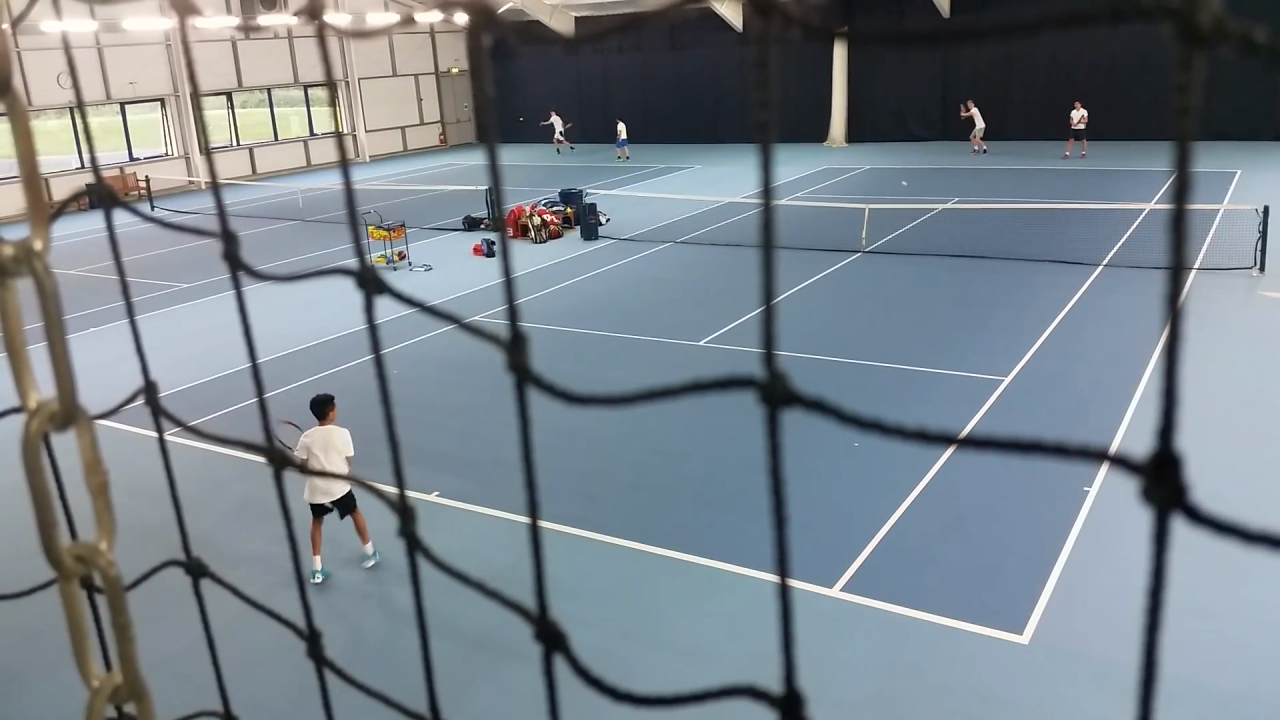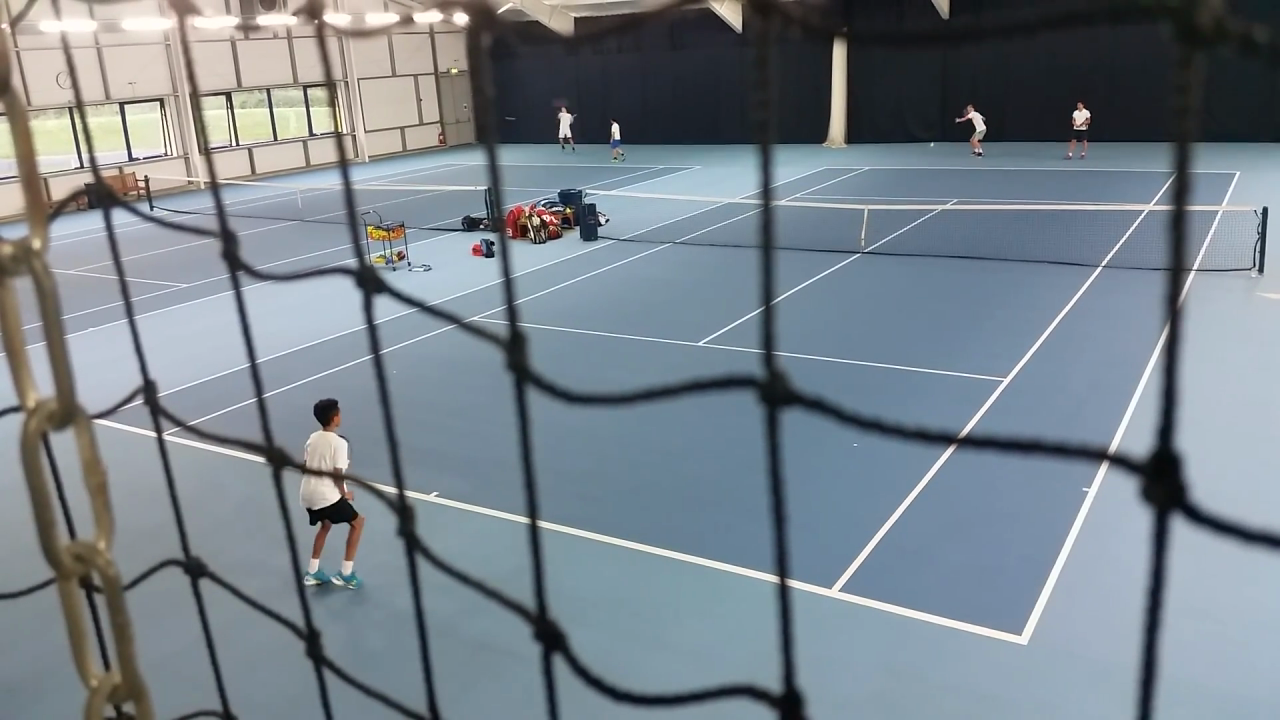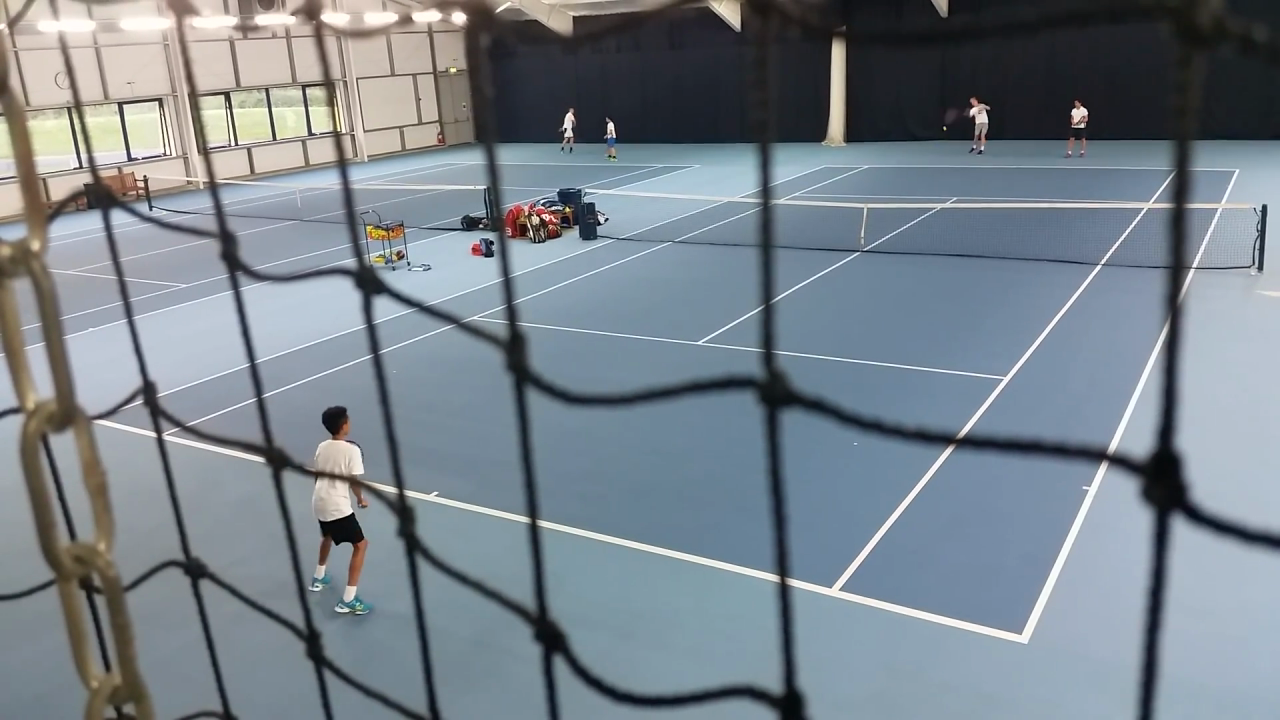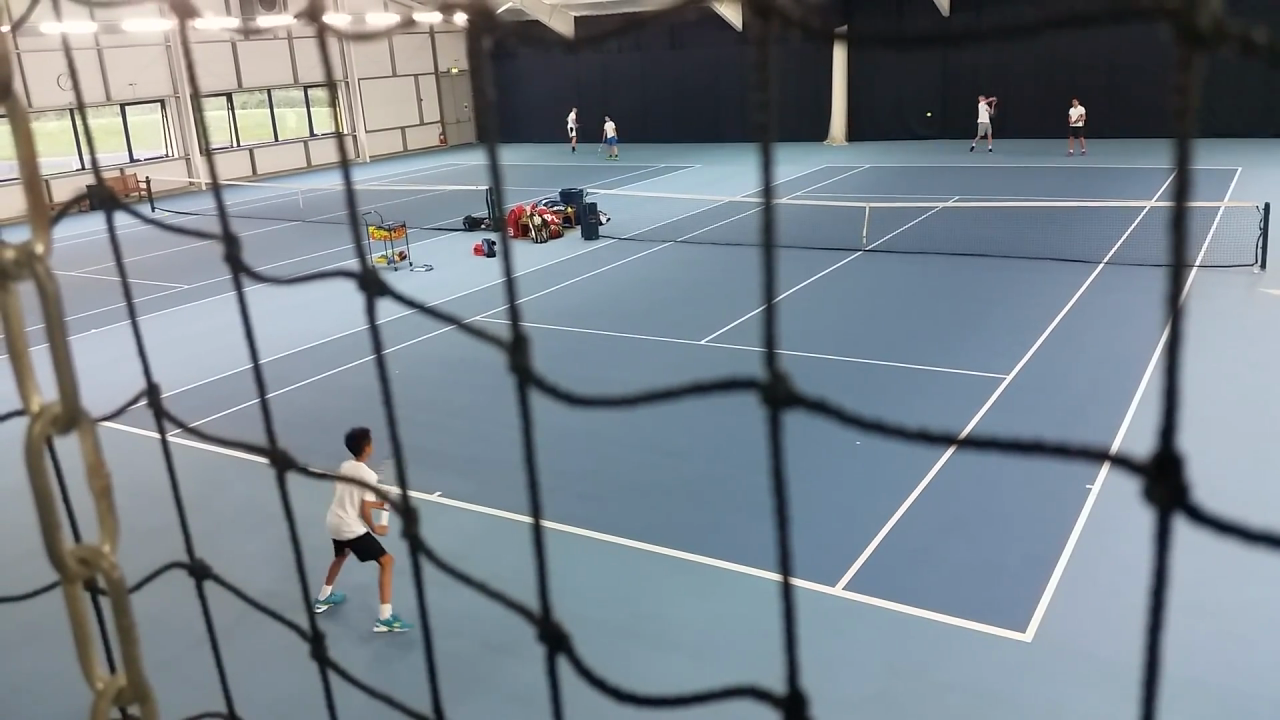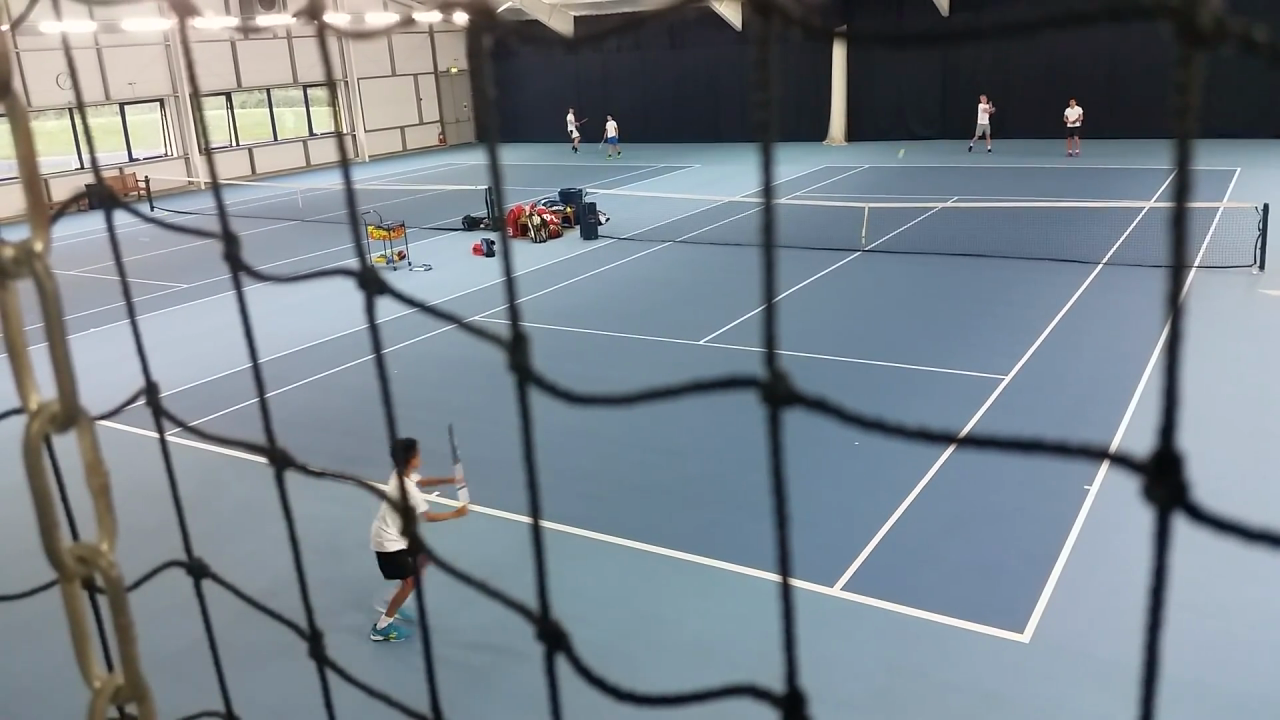
dt=0.3s
person 1, frame 1
left shoulder: (306, 437)
right shoulder: (343, 434)
left elbow: (303, 467)
right elbow: (348, 463)
left hip: (316, 489)
right hip: (338, 487)
left knee: (317, 521)
right knee: (355, 513)
left ankle: (317, 569)
right ankle: (369, 553)
person 1, frame 2
left shoulder: (312, 438)
right shoulder: (339, 443)
left elbow: (307, 467)
right elbow: (337, 475)
right wrist: (344, 493)
left hip: (308, 494)
right hip: (326, 495)
left knee: (325, 525)
right knee: (358, 522)
left ankle: (312, 572)
right ankle: (345, 573)
person 1, frame 3
left shoulder: (321, 448)
right shoulder: (352, 450)
left elbow: (319, 476)
right elbow: (355, 483)
right wrist: (361, 499)
left hip: (320, 504)
right hip: (338, 508)
left knee: (329, 535)
right knee: (360, 545)
left ankle: (319, 578)
right ankle: (348, 599)
person 1, frame 4
left shoulder: (345, 467)
right shoulder: (368, 475)
right elbow: (365, 510)
left wrist: (376, 503)
right wrist: (375, 528)
left hip: (334, 523)
right hip: (352, 528)
left knee: (342, 553)
right knee: (386, 561)
left ankle: (323, 598)
right ankle: (385, 617)
person 1, frame 5
left shoulder: (398, 475)
right shoulder: (407, 489)
left elbow: (422, 482)
right elbow: (428, 517)
left wrist: (448, 480)
right wrist: (454, 514)
left hip: (393, 535)
right hip: (387, 541)
left knee: (421, 561)
right knee: (410, 581)
left ankle: (392, 608)
right ankle: (381, 627)
